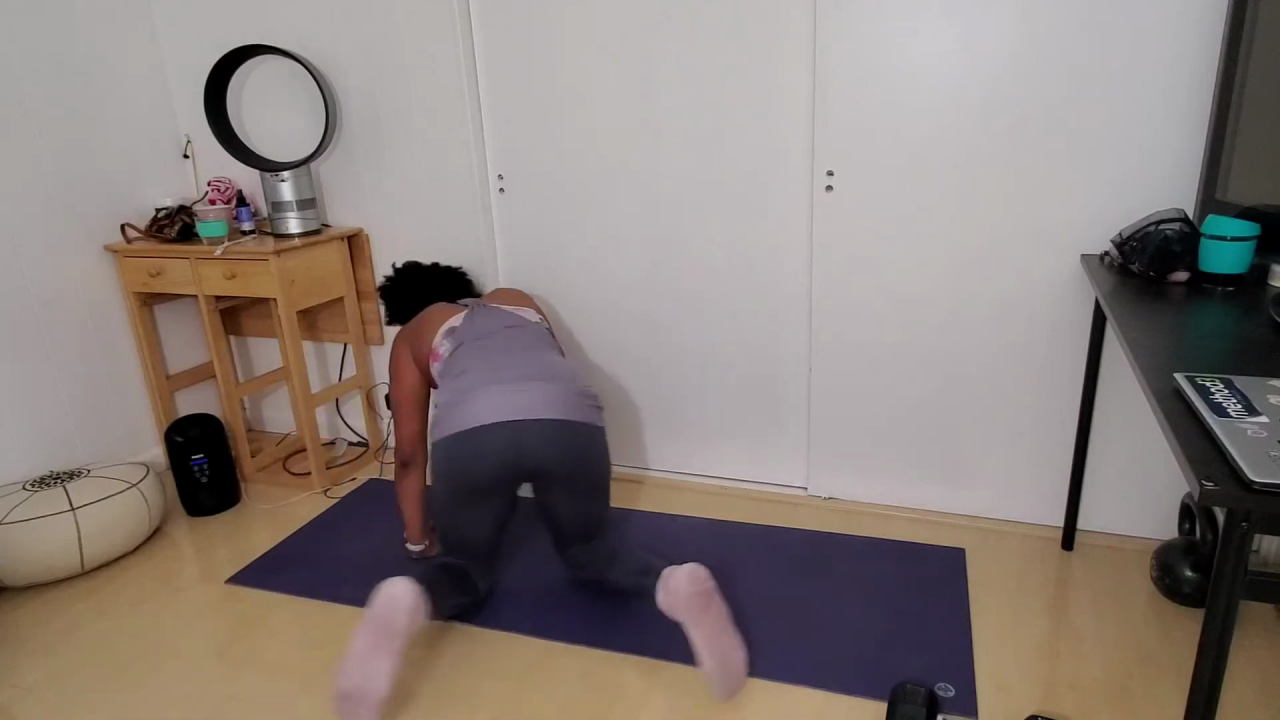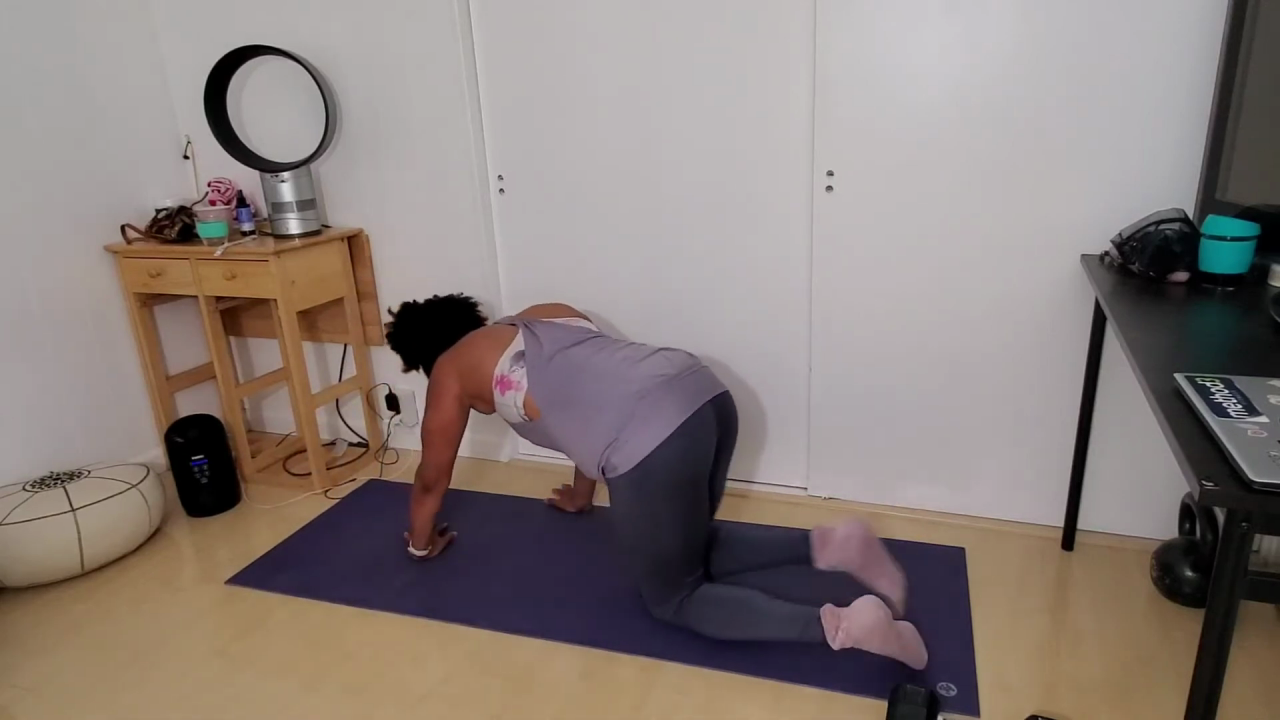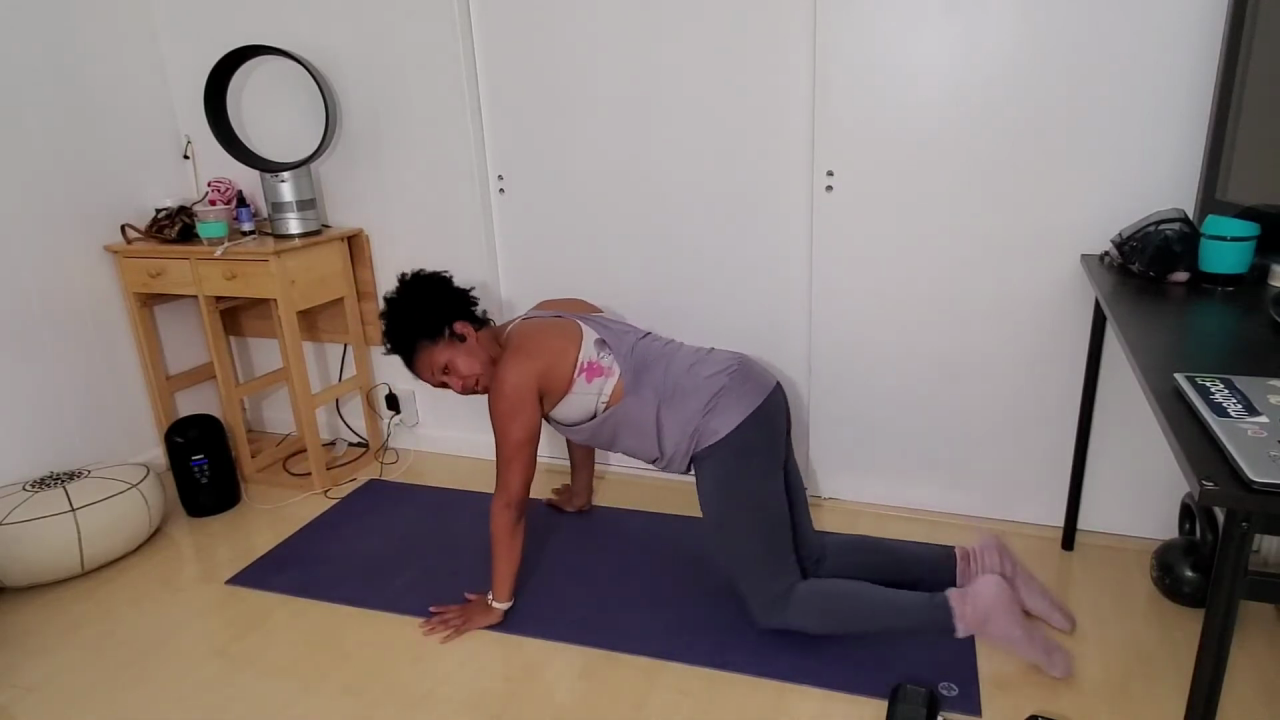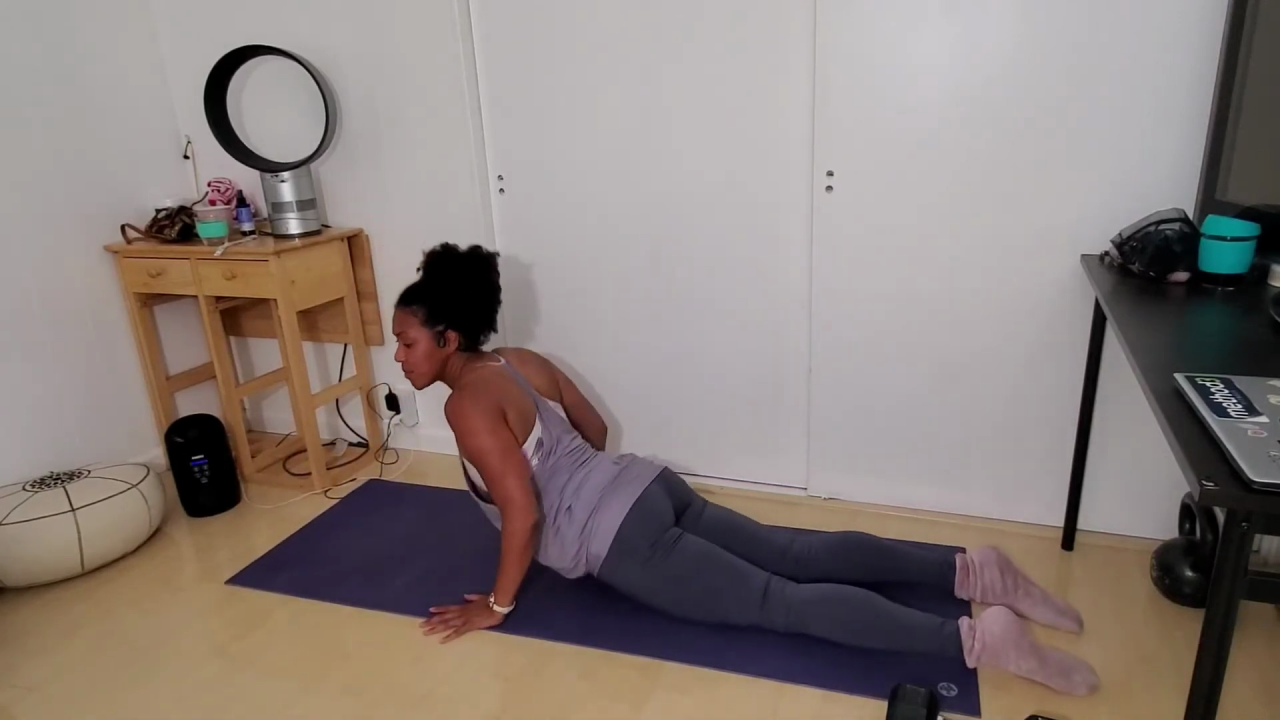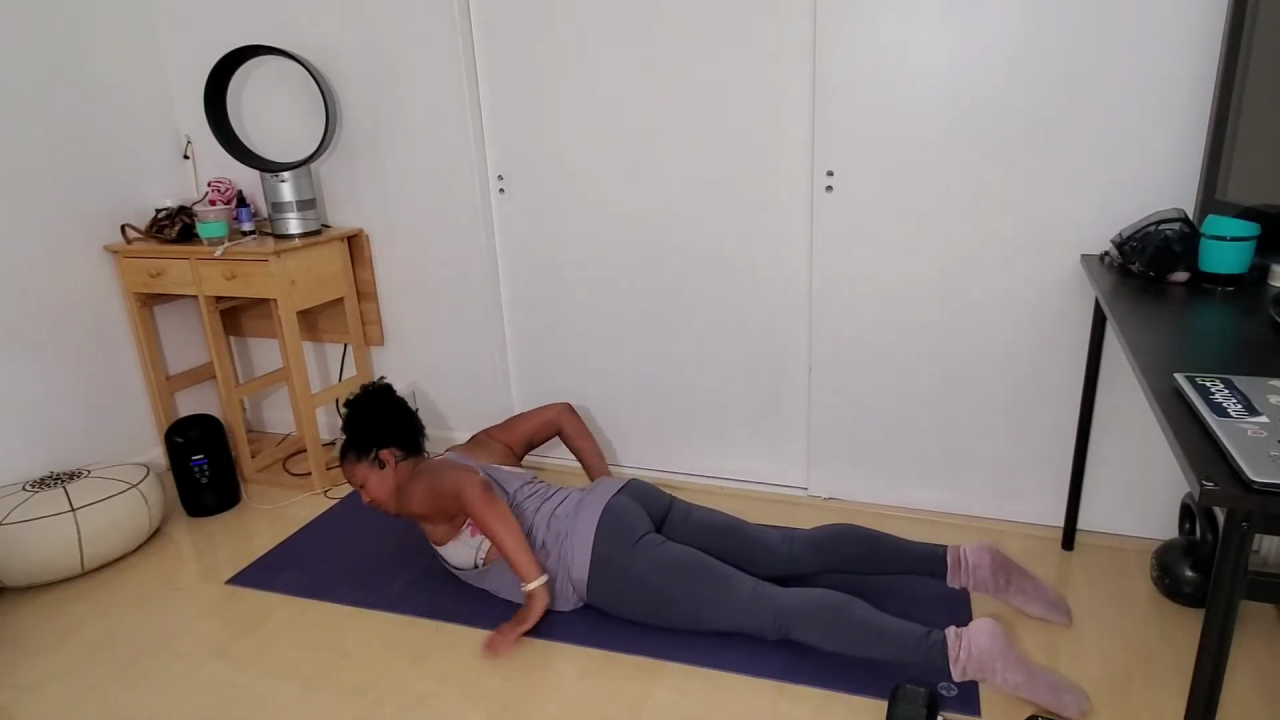
dt=1s
person 1, frame 1
left shoulder: (410, 337)
right shoulder: (520, 301)
left elbow: (407, 455)
left wrist: (417, 536)
right wrist: (559, 491)
left hip: (469, 429)
right hip: (569, 418)
left knee: (460, 570)
right knee: (588, 551)
left ankle: (408, 602)
right ankle: (676, 585)
person 1, frame 2
left shoulder: (453, 370)
right shoulder: (547, 313)
left elbow: (431, 479)
left wrist: (421, 542)
right wrist: (580, 494)
left hip: (654, 441)
right hip: (702, 393)
left knee: (675, 598)
right knee: (689, 551)
left ankle: (839, 625)
right ankle: (828, 544)
person 1, frame 3
left shoulder: (514, 371)
right shoulder: (548, 318)
left elbow: (510, 501)
left wrist: (497, 601)
right wrist: (580, 494)
left hip: (723, 424)
right hip: (749, 396)
left knee: (779, 603)
right knee: (803, 560)
left ankle: (970, 608)
right ankle: (969, 562)
person 1, frame 4
left shoulder: (467, 405)
right shoulder: (519, 361)
left elbow: (522, 512)
left wrist: (497, 604)
left hip: (623, 541)
right hip: (647, 486)
left knee: (783, 604)
right knee: (803, 556)
left ankle: (976, 639)
right ankle: (970, 570)
person 1, frame 5
left shoulder: (421, 490)
right shoulder: (475, 446)
left elbow: (477, 497)
right elbow: (561, 413)
left wrist: (534, 591)
left hip: (602, 552)
right hip: (624, 504)
left knee: (771, 609)
right knee: (791, 552)
left ankle: (961, 650)
right ankle: (963, 562)
